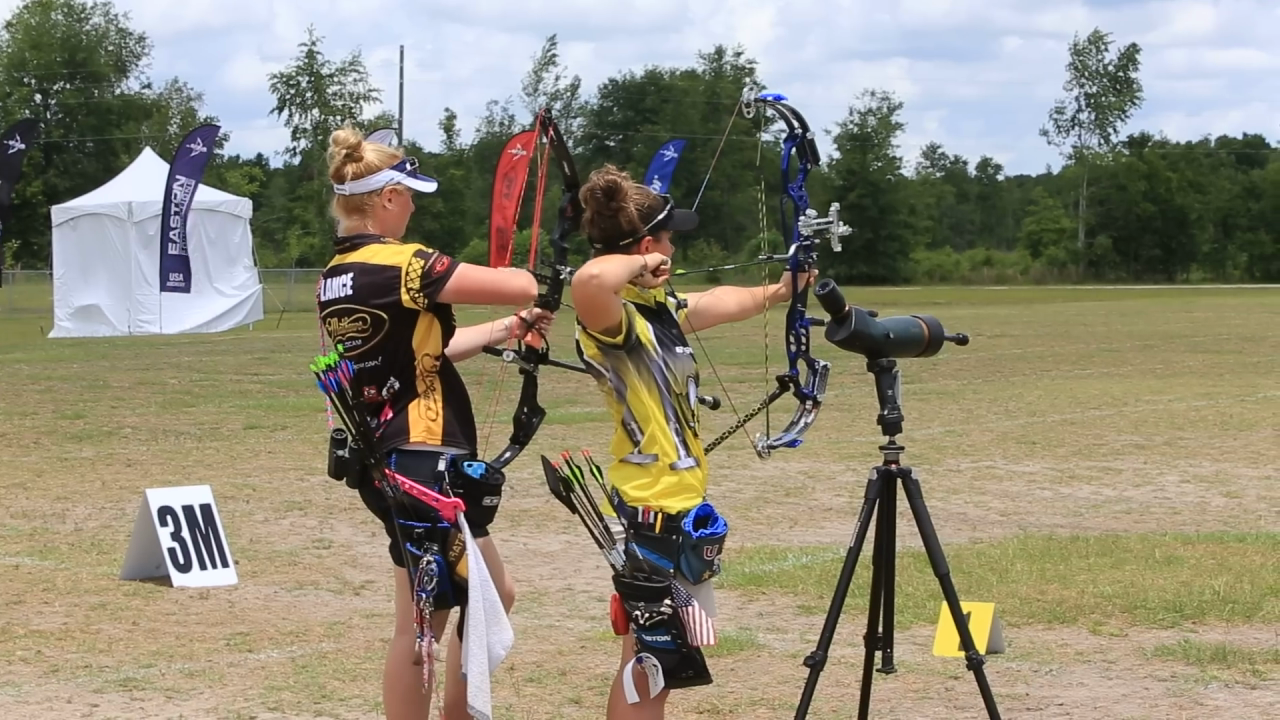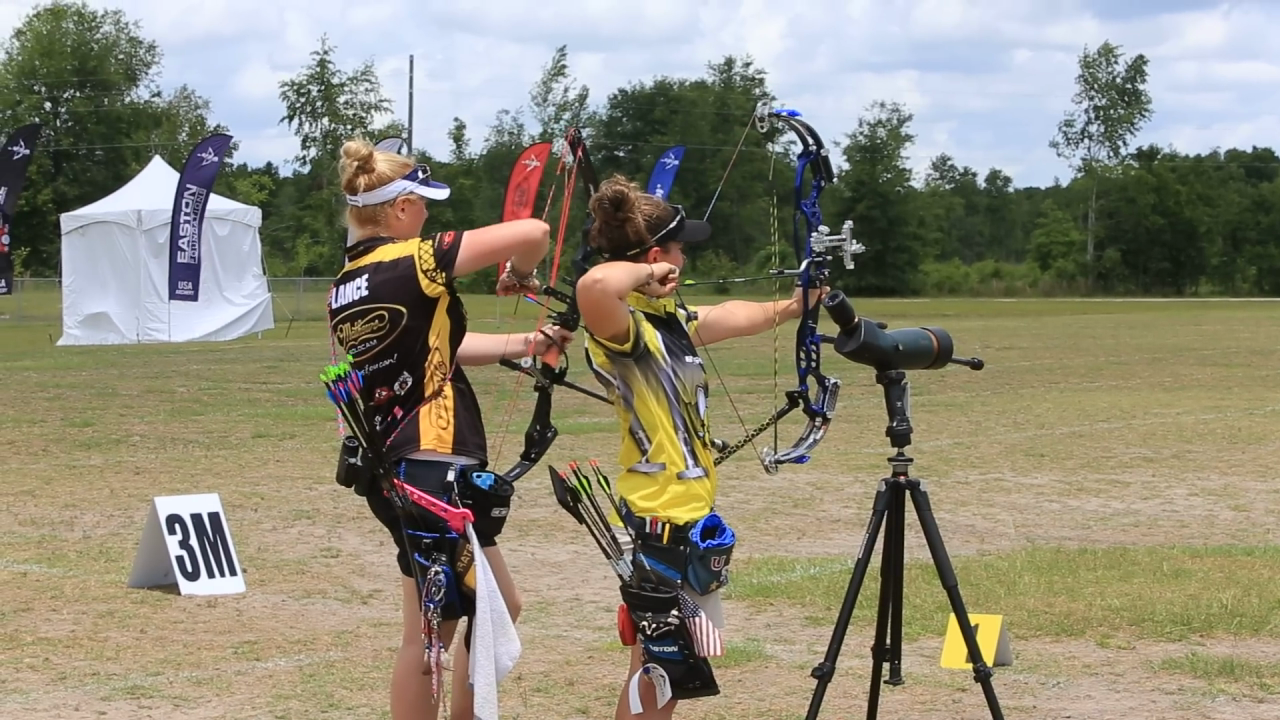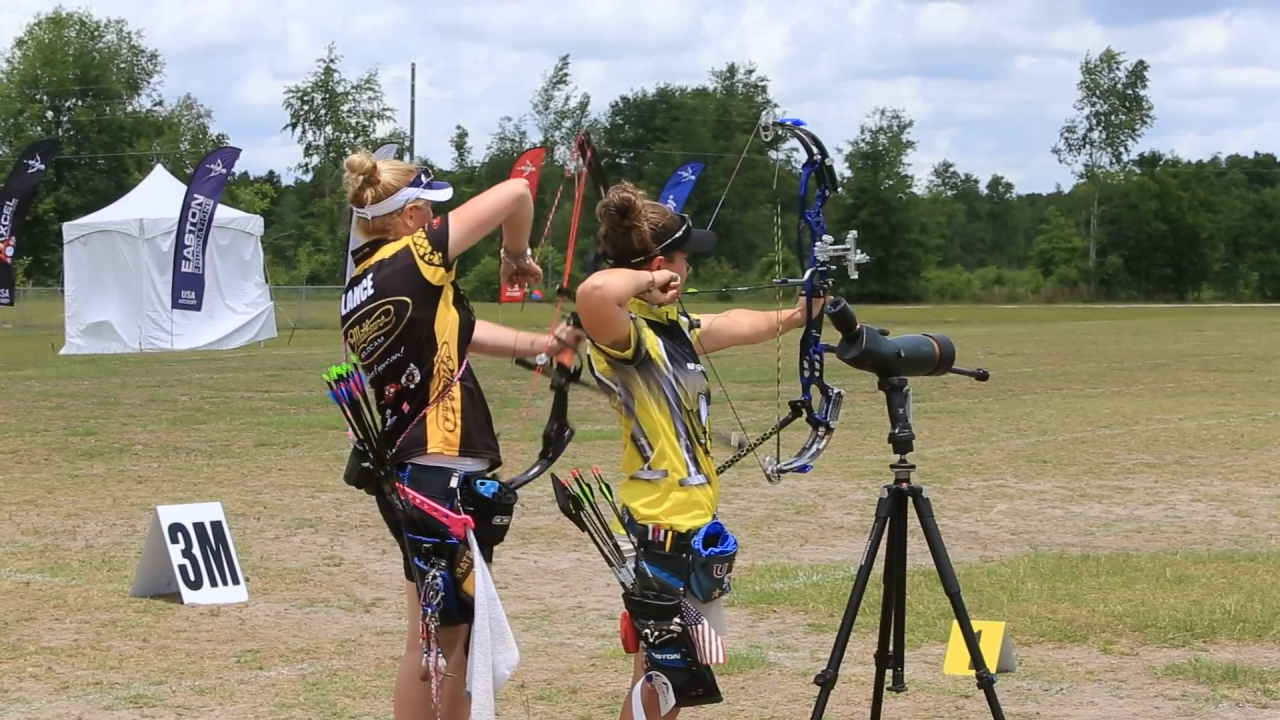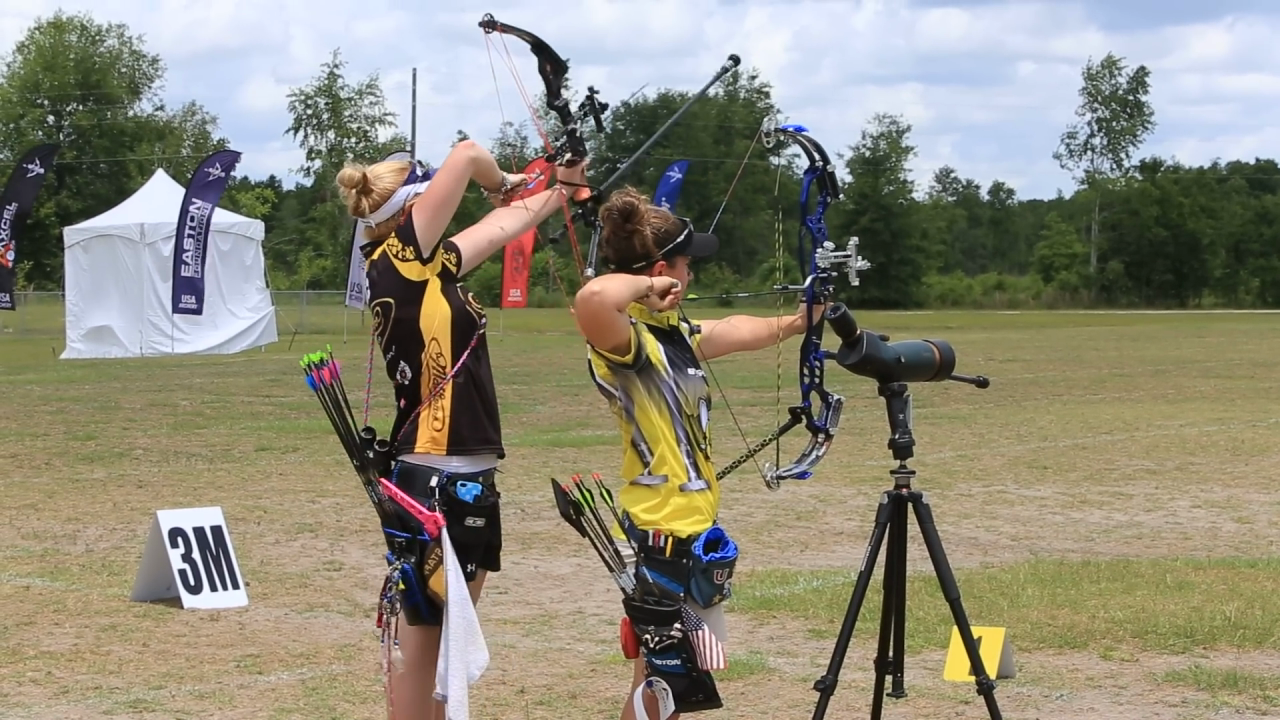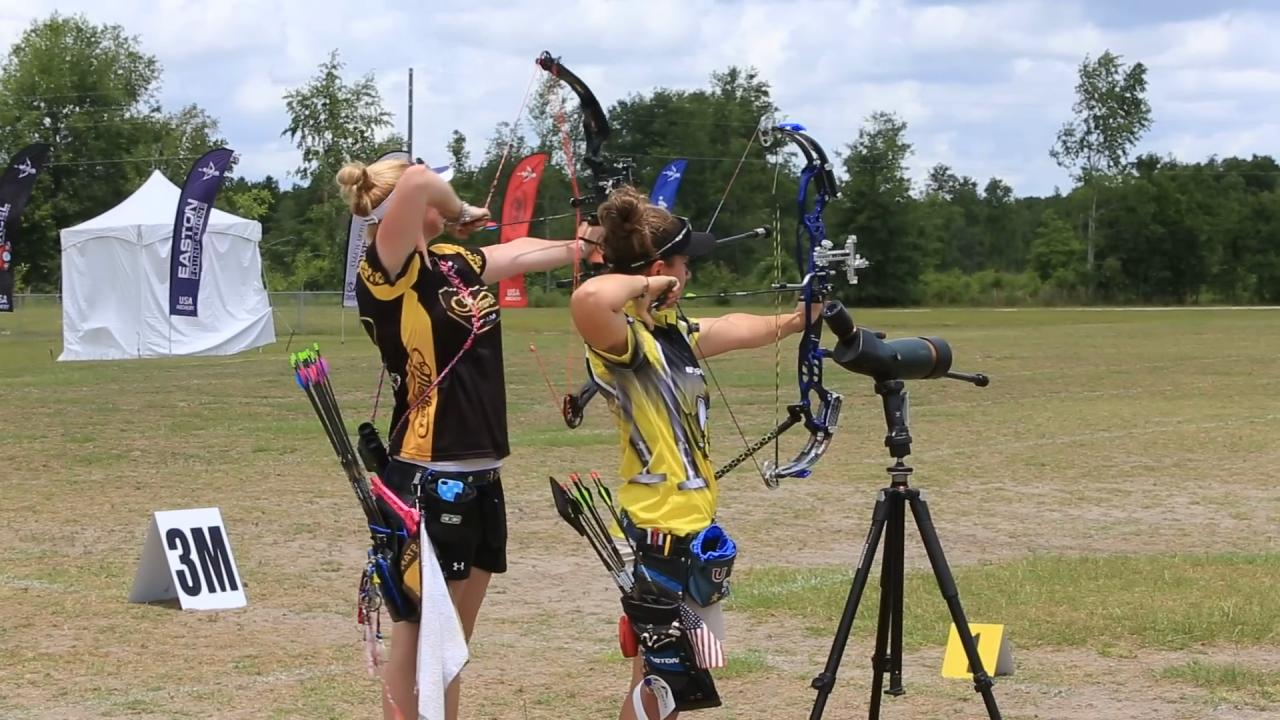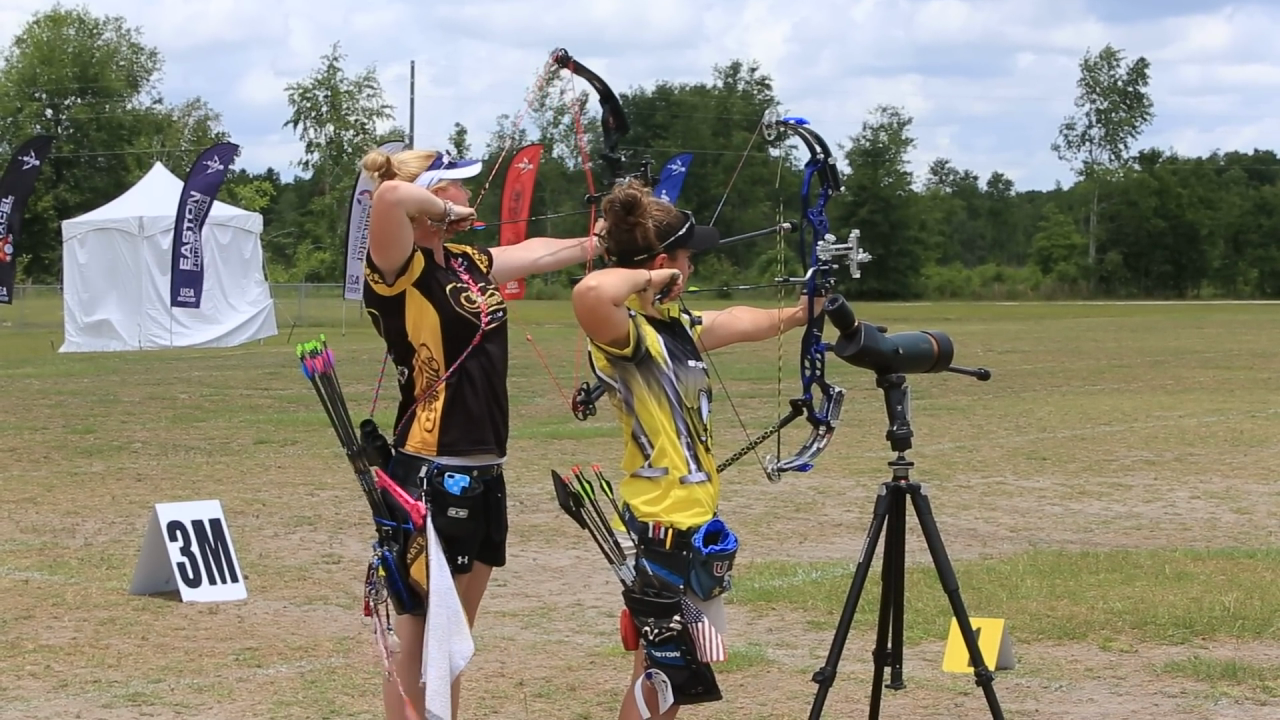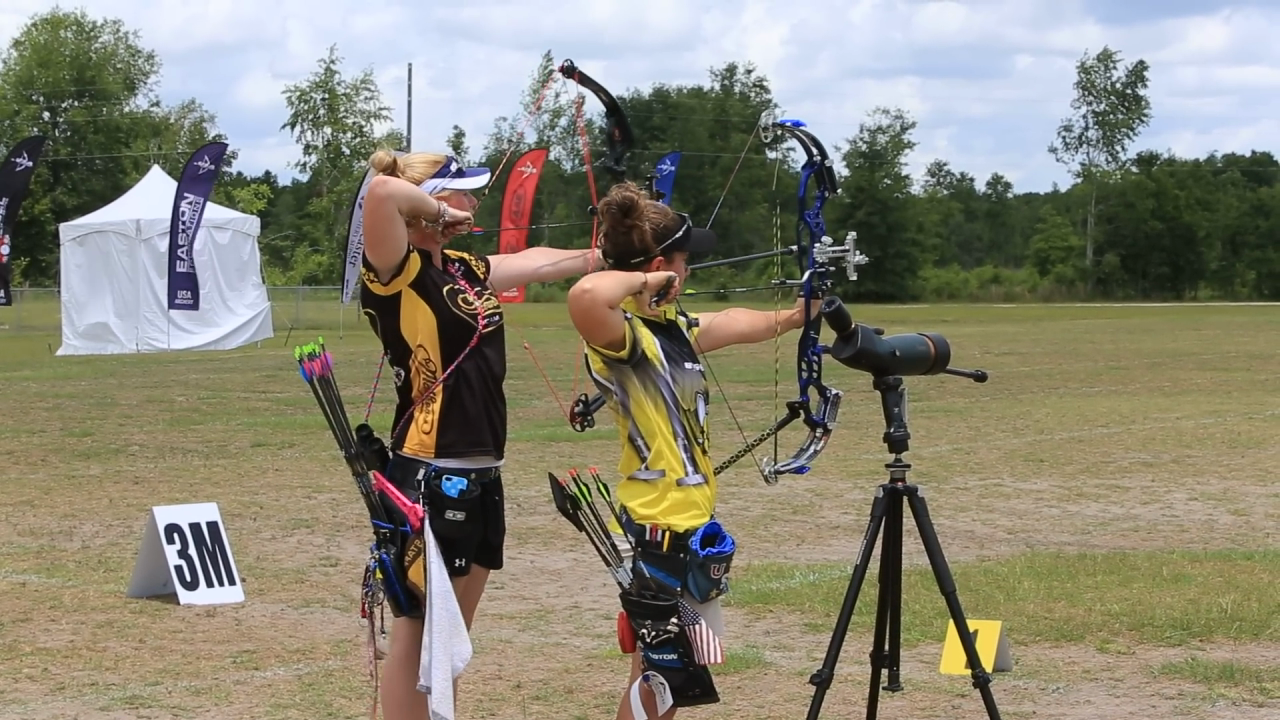
dt=0.7s
person 1, frame 1
left shoulder: (337, 275)
right shoulder: (399, 265)
right elbow: (521, 287)
left wrist: (505, 329)
right wrist: (512, 289)
left hip: (386, 461)
right hip: (421, 465)
left knee: (493, 594)
right knee: (420, 624)
person 1, frame 2
left shoulder: (347, 285)
right shoulder: (409, 263)
right elbow: (533, 233)
left wrist: (525, 344)
right wrist: (519, 273)
left hip: (394, 470)
right hip: (432, 473)
left knee: (499, 606)
right knee: (429, 634)
person 1, frame 3
left shoulder: (364, 286)
right shoulder: (408, 261)
left elbow: (456, 328)
right elbow: (513, 193)
left wrist: (540, 344)
right wrist: (518, 256)
left hip: (414, 473)
right hip: (437, 478)
left knee: (456, 630)
right knee: (433, 641)
person 1, frame 4
left shoulder: (426, 264)
right shoulder: (398, 261)
left elbow: (497, 227)
right elbow: (466, 155)
left wrist: (560, 192)
right wrist: (501, 183)
left hip: (465, 476)
right hip: (435, 480)
left knee: (448, 635)
right knee: (421, 640)
person 1, frame 5
left shoulder: (454, 263)
right shoulder: (388, 272)
left elbow: (519, 252)
right elbow: (413, 182)
left wrist: (578, 246)
right wrist: (461, 212)
left hip: (479, 479)
right hip: (429, 482)
right knee: (417, 642)
person 1, frame 6
left shoulder: (465, 262)
right shoulder: (399, 271)
left elbow: (530, 253)
right elbow: (391, 197)
left wrist: (597, 244)
right wrist: (444, 212)
left hip: (481, 474)
right hip: (431, 478)
right knee: (419, 636)
person 1, frame 7
left shoulder: (463, 268)
right shoulder: (396, 273)
left elbow: (532, 262)
right elbow: (382, 191)
left wrist: (601, 255)
right wrist: (437, 214)
left hip: (479, 477)
right hip: (429, 481)
right knee: (416, 636)
person 2, frame 1
left shoulder: (657, 306)
right shoulder: (612, 315)
left elbow: (716, 302)
right elbow: (588, 279)
left wrist: (777, 292)
right wrist: (639, 266)
left hip: (675, 509)
right hip: (652, 516)
left knee: (658, 662)
right knee: (647, 667)
person 2, frame 2
left shoulder: (669, 317)
right shoulder: (622, 326)
left elbow: (729, 316)
right elbow: (594, 285)
left wrist: (789, 307)
right wrist: (644, 273)
left hip: (685, 521)
right hip: (660, 527)
left knee: (666, 671)
person 2, frame 3
left shoulder: (672, 325)
right shoulder: (624, 333)
left elbow: (732, 325)
right elbow: (593, 291)
left wrist: (792, 317)
right wrist: (646, 281)
left hip: (691, 528)
right hip: (661, 534)
left knee: (674, 677)
person 2, frame 4
left shoulder: (672, 330)
right shoulder: (626, 339)
left elbow: (734, 331)
right elbow: (592, 297)
left wrist: (793, 323)
right wrist: (645, 286)
left hip: (691, 533)
right hip: (660, 538)
person 2, frame 5
left shoulder: (672, 328)
right shoulder: (625, 338)
left elbow: (732, 328)
right elbow: (588, 297)
left wrist: (789, 321)
right wrist: (642, 286)
left hip: (689, 530)
right hip: (658, 537)
person 2, frame 6
left shoulder: (675, 324)
right shoulder: (626, 332)
left elbow: (736, 321)
right elbow: (589, 292)
left wrist: (794, 315)
right wrist: (646, 278)
left hip: (691, 525)
right hip: (660, 531)
left knee: (675, 673)
right knee: (658, 676)
person 2, frame 7
left shoulder: (672, 325)
right shoulder: (623, 333)
left elbow: (732, 323)
right elbow: (584, 295)
left wrist: (790, 317)
right wrist: (640, 282)
left hip: (689, 526)
right hip: (658, 532)
left knee: (674, 676)
